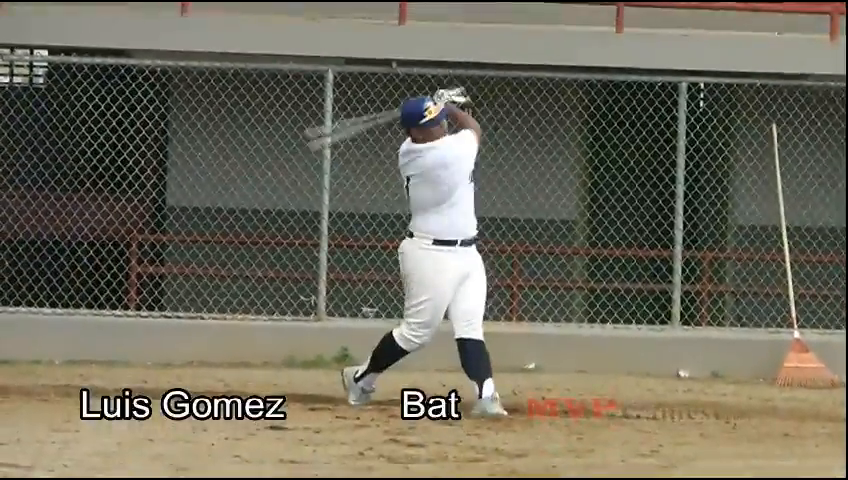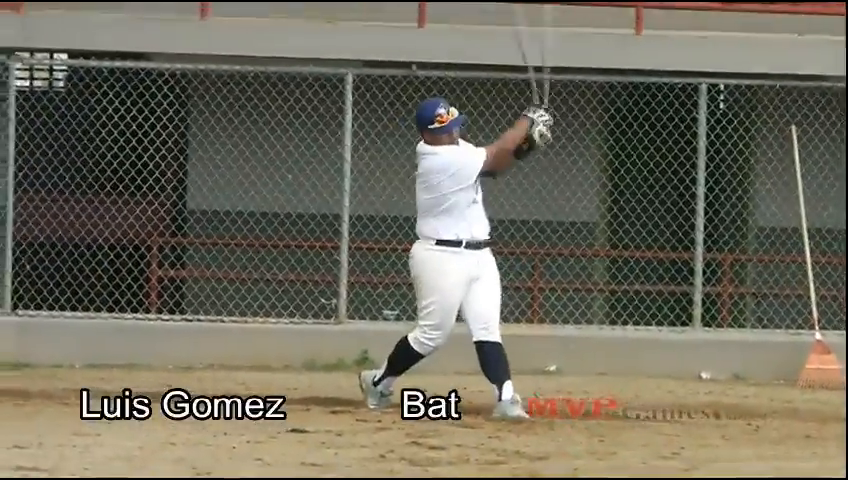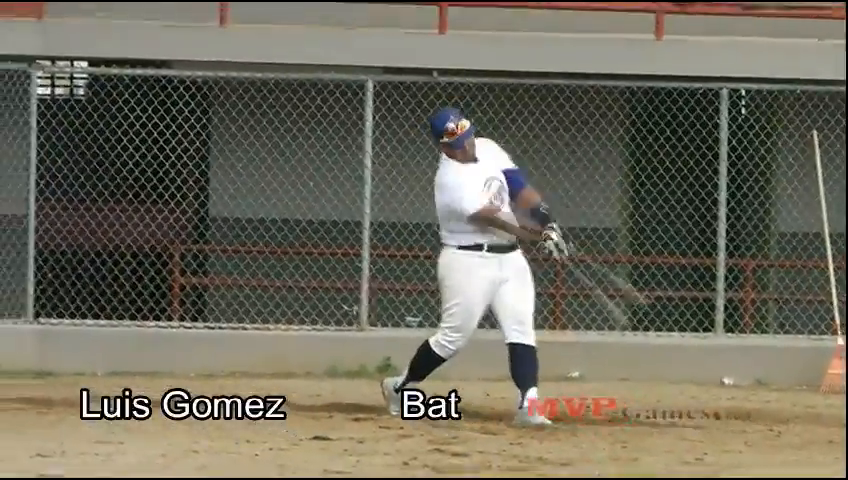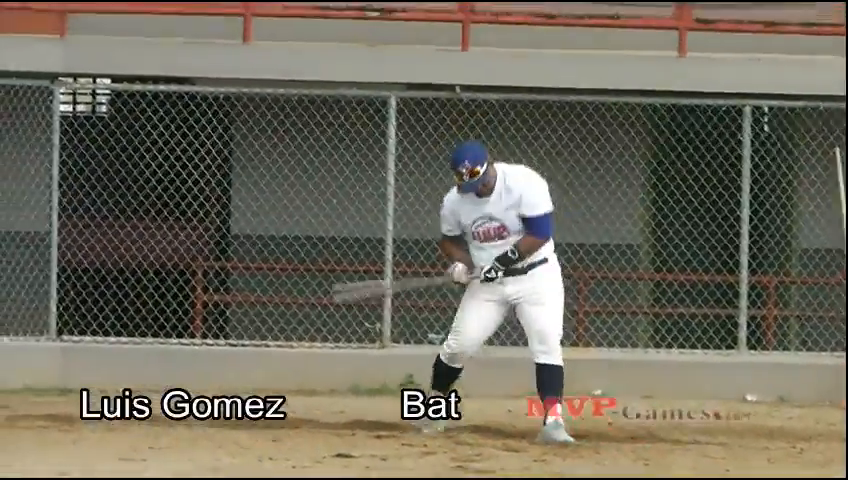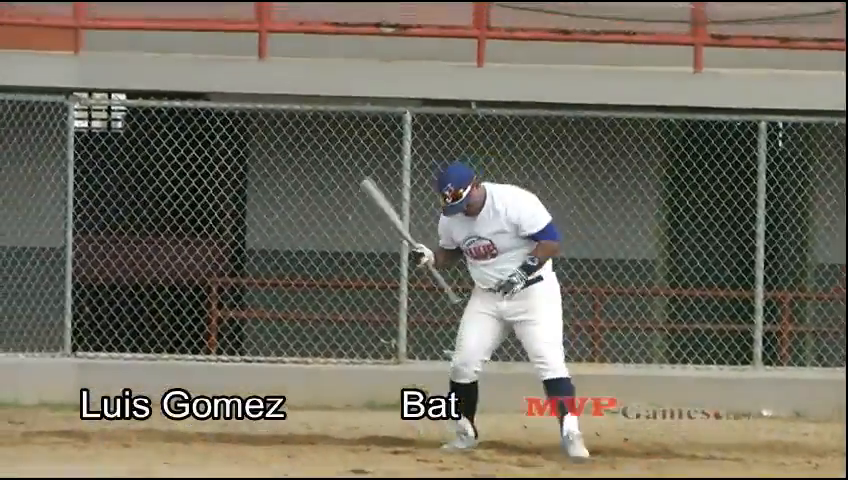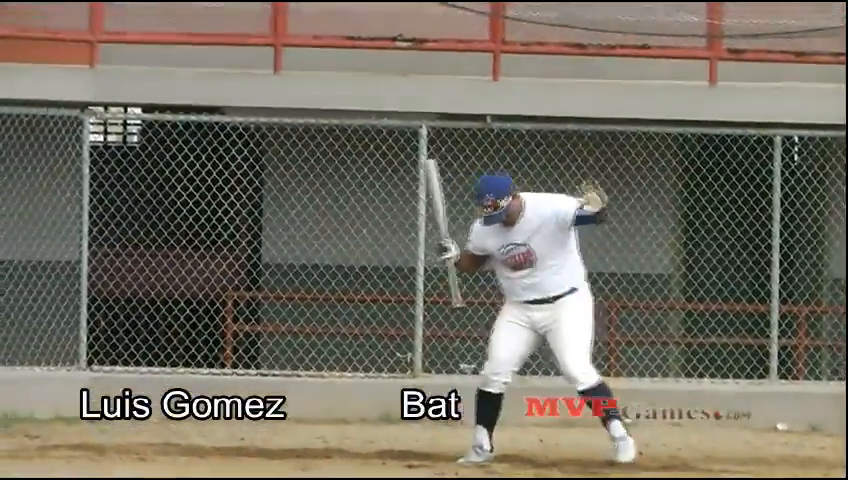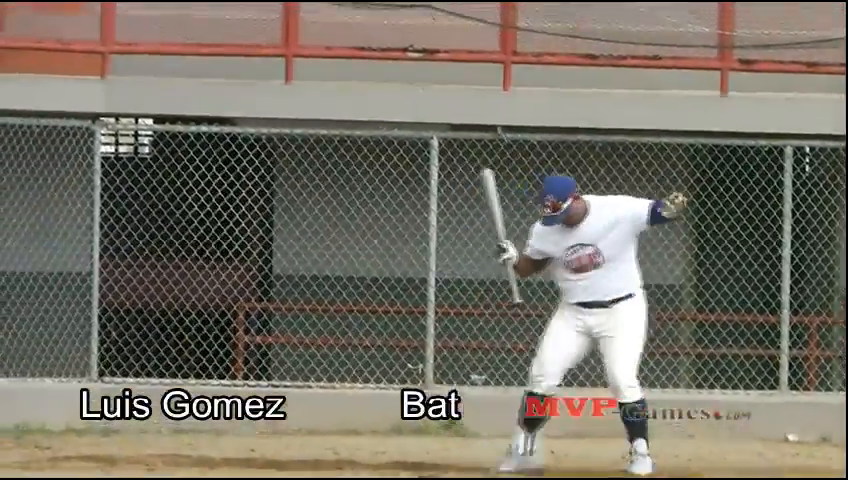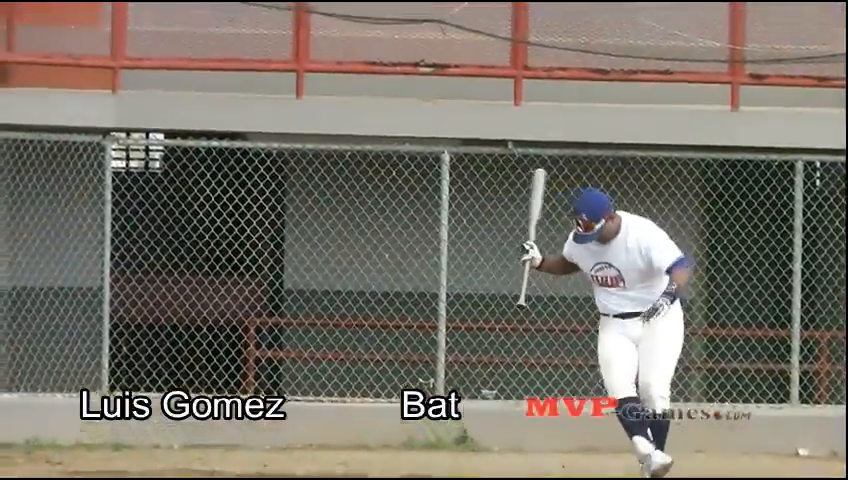
dt=0.3s
person 1, frame 1
left shoulder: (410, 150)
right shoulder: (447, 152)
right elbow: (473, 130)
right wrist: (455, 110)
right hip: (432, 255)
left knee: (470, 325)
right knee: (417, 330)
left ankle: (486, 396)
right ankle: (360, 377)
person 1, frame 2
left shoulder: (453, 150)
right shoulder: (443, 160)
left elbow: (494, 164)
right elbow: (495, 155)
left wrist: (528, 142)
right wrist: (528, 119)
left hip: (478, 255)
right hip: (442, 258)
left knee: (487, 328)
right knee: (431, 333)
left ankle: (506, 399)
right ankle: (377, 381)
person 1, frame 3
left shoulder: (488, 149)
right shoulder: (449, 180)
left elbow: (520, 185)
right elbow: (490, 219)
left wrist: (544, 217)
right wrist: (540, 235)
left hip: (511, 257)
right hip: (468, 262)
left knee: (521, 329)
right knee: (452, 335)
left ankle: (529, 404)
right ankle: (399, 388)
person 1, frame 4
left shoulder: (525, 182)
right shoulder: (454, 201)
left elbow: (540, 234)
right elbow: (450, 239)
left wrist: (504, 262)
right wrist: (459, 264)
left hip: (537, 276)
right hip: (487, 283)
left knee: (547, 345)
right knee: (458, 346)
left ankle: (552, 421)
person 1, frame 5
left shoulder: (514, 201)
right shoulder: (449, 219)
left elbow: (552, 238)
right elbow: (450, 254)
left wrist: (525, 272)
right wrist: (430, 257)
left hip: (534, 291)
right hip: (487, 296)
left knee: (549, 361)
right knee: (464, 363)
left ankle: (571, 434)
right ankle: (465, 431)
person 1, frame 6
left shoulder: (551, 207)
right shoulder: (484, 228)
left elbow: (595, 214)
right elbow: (472, 262)
left wrist: (594, 206)
right wrist: (454, 256)
left hip: (567, 302)
right hip: (519, 308)
left knee: (576, 369)
right knee: (494, 373)
left ankle: (619, 435)
right ankle: (482, 444)
person 1, frame 7
left shoulder: (617, 210)
right shoulder: (544, 229)
left elbow: (658, 212)
right elbow: (531, 265)
left wrist: (672, 207)
right wrist: (512, 259)
left hip: (623, 309)
right hip: (573, 312)
left knee: (623, 380)
right knee: (542, 374)
left ankle: (639, 452)
right ankle: (524, 449)
person 1, frame 8
left shoulder: (644, 234)
right shoulder: (580, 238)
left elbow: (681, 267)
right elbow: (568, 264)
left wrist: (668, 297)
right wrist: (538, 261)
left hip: (658, 320)
right hip: (614, 324)
left knee: (654, 389)
right knee: (619, 385)
right ankle: (650, 455)
